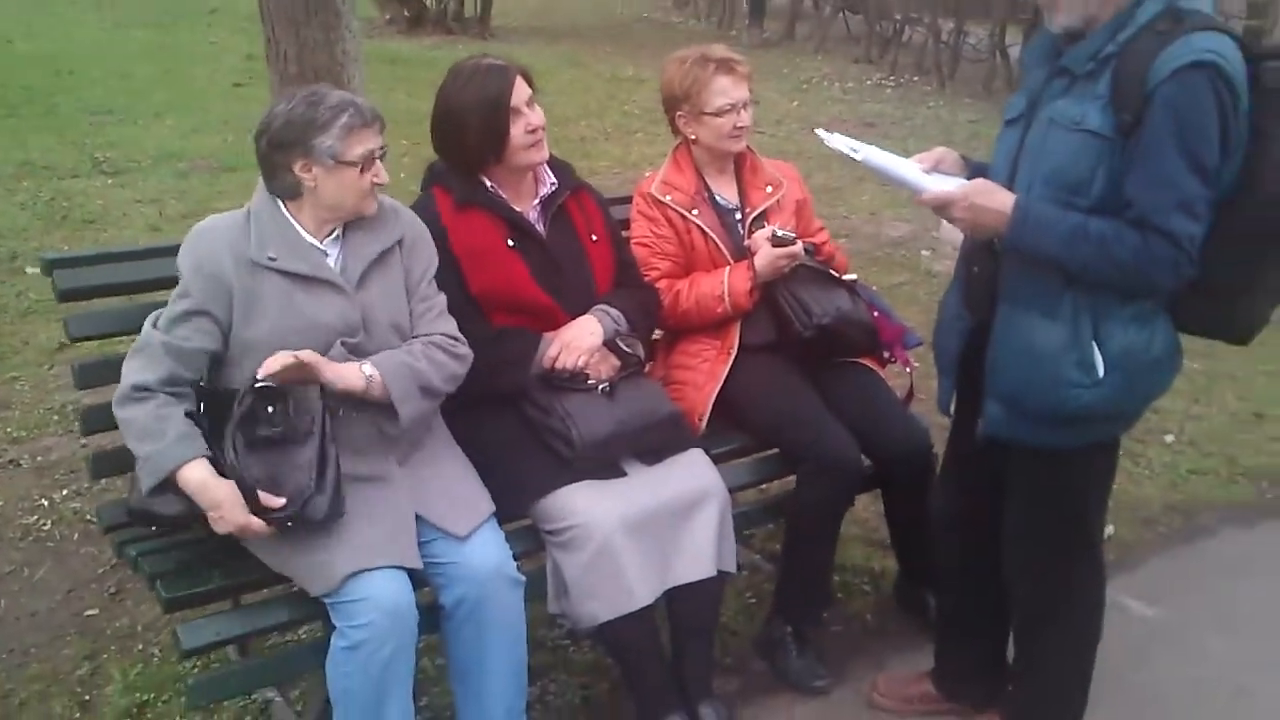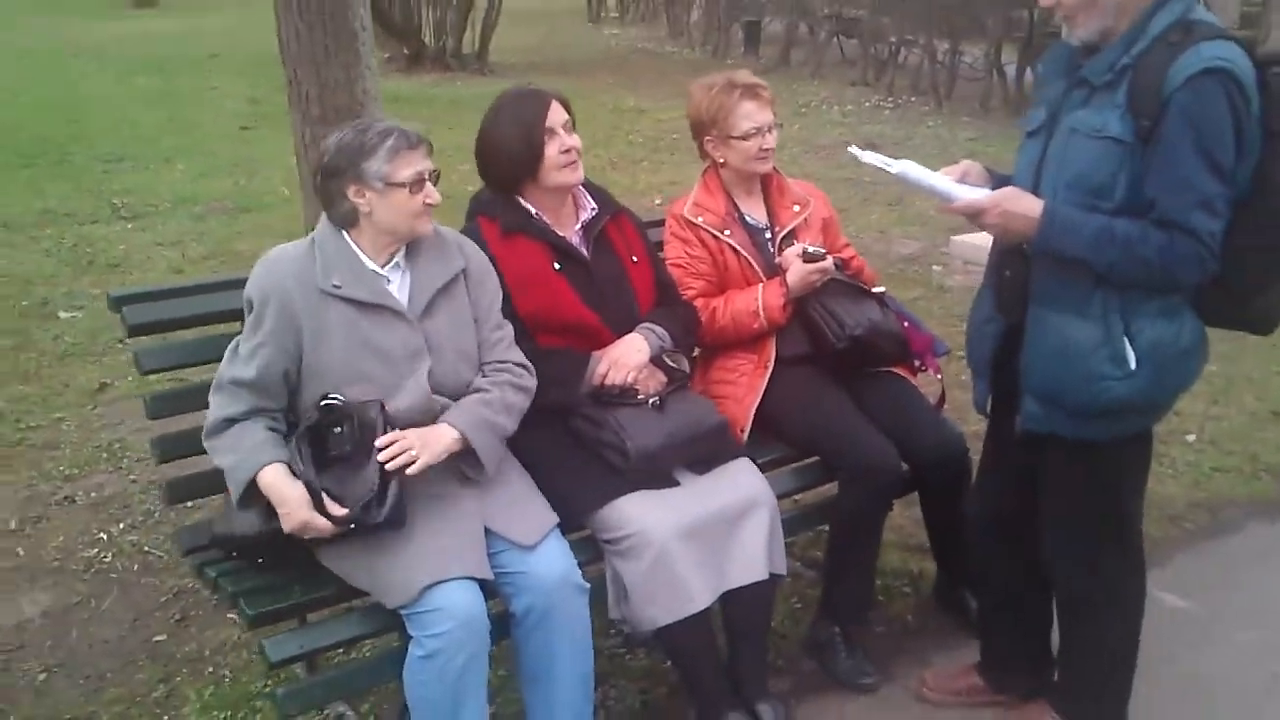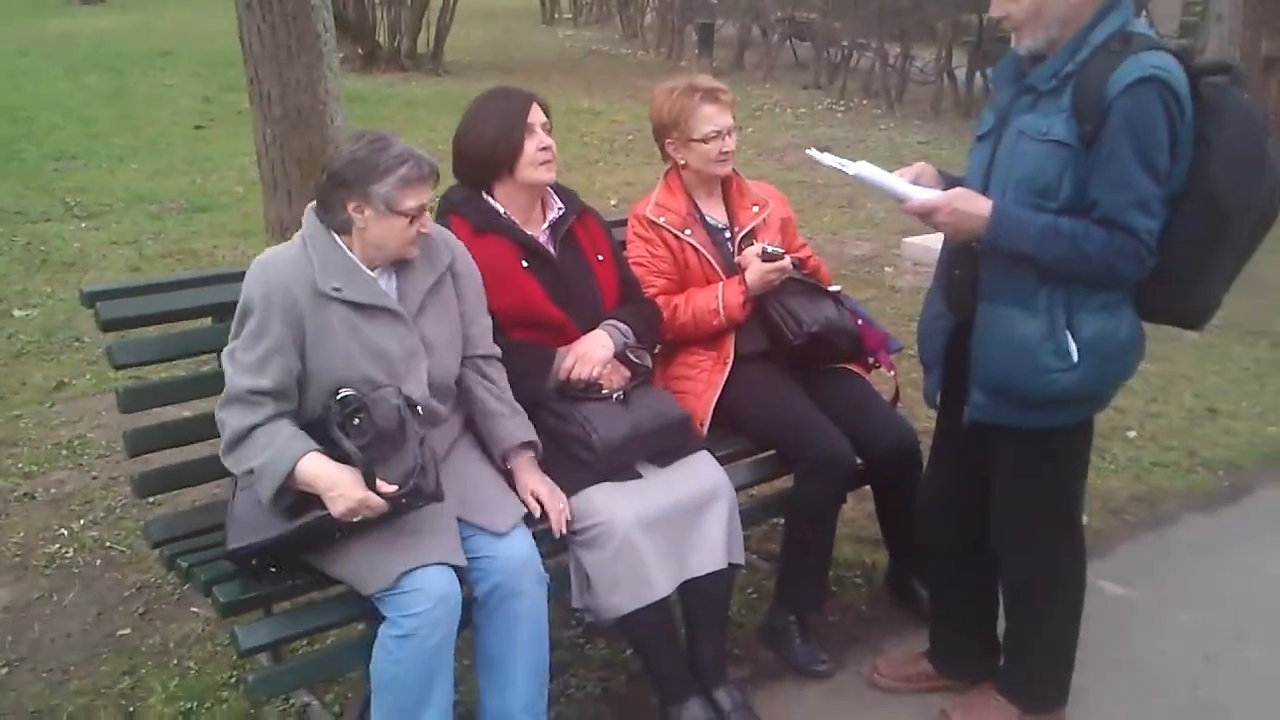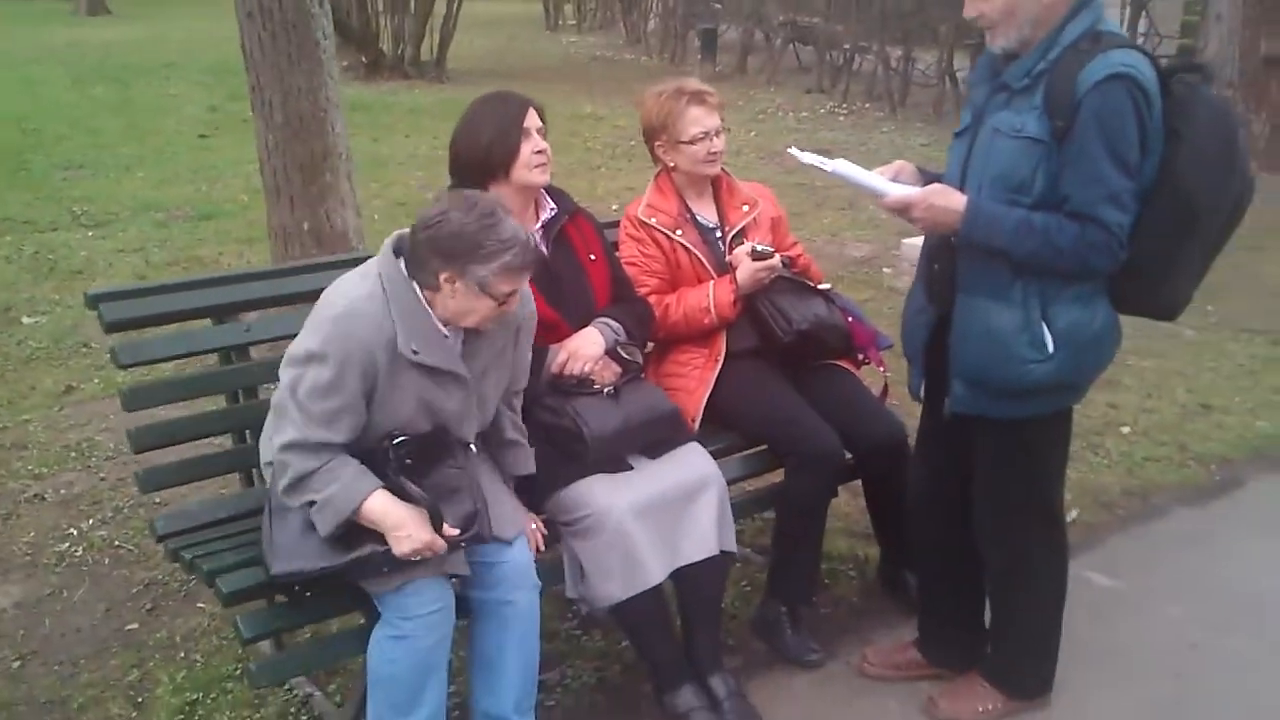
dt=0.4s
person 1, frame 1
left shoulder: (1184, 69)
left elbow: (1164, 254)
left wrist: (1014, 219)
right wrist: (970, 174)
left hip: (1071, 369)
right hip: (995, 344)
left knee: (1049, 558)
right knee: (966, 524)
person 1, frame 2
left shoulder: (1199, 76)
right shoulder: (1079, 60)
left elbow: (1186, 251)
left wrist: (1043, 223)
right wrist: (995, 185)
left hip: (1102, 367)
right hip: (1028, 346)
left knee: (1088, 548)
right knee: (1001, 519)
person 1, frame 3
left shoulder: (1136, 85)
right shoulder: (1027, 70)
left elbow: (1126, 249)
left wrist: (993, 222)
right wrist: (948, 186)
left hip: (1047, 357)
right hip: (978, 340)
left knee: (1032, 533)
right knee: (949, 508)
right ankle: (958, 652)
person 1, frame 4
left shoulder: (1106, 82)
right shoulder: (1005, 67)
left elbow: (1098, 241)
left wrist: (968, 217)
right wrist: (926, 182)
left hip: (1026, 349)
right hip: (961, 333)
left knee: (1015, 520)
right knee: (939, 499)
right ankle: (948, 639)
person 2, frame 1
left shoulder: (575, 195)
right shoulder: (436, 219)
left elbow: (641, 293)
left wrist: (600, 322)
right wrist: (550, 351)
left hip: (601, 387)
right hip: (503, 405)
left knee: (700, 487)
right knee: (595, 518)
person 2, frame 2
left shoulder: (613, 219)
right shoulder: (484, 246)
left elbow: (680, 311)
left wrist: (645, 340)
right wrist: (598, 368)
left hip: (647, 401)
right hip: (555, 423)
left knee: (748, 494)
right knee: (651, 527)
person 2, frame 3
left shoulder: (579, 219)
right shoulder: (455, 242)
left elbow: (643, 308)
left wrist: (610, 336)
right wrist: (563, 363)
left hip: (609, 397)
right hip: (524, 416)
left knee: (708, 486)
right knee: (615, 518)
person 2, frame 4
left shoulder: (573, 221)
left elbow: (636, 306)
left wrist: (602, 332)
right wrist: (556, 360)
left hip: (602, 393)
right hip: (519, 412)
left knee: (698, 476)
right knee: (607, 506)
left ankle: (708, 663)
person 3, frame 1
left shoulder: (781, 179)
right shoulder: (658, 200)
left elbow: (826, 253)
right elbow: (662, 301)
left wrist: (804, 260)
right wrist: (750, 273)
left hip: (804, 334)
right hip: (724, 353)
left knee: (908, 442)
right knee: (835, 457)
left ankle: (921, 581)
right ankle: (789, 626)
person 3, frame 2
left shoulder: (807, 198)
right shoulder: (690, 222)
left elbow: (853, 269)
right elbow: (698, 320)
left wrist: (833, 276)
right wrist: (783, 290)
right hip: (760, 367)
left knee: (944, 446)
right knee: (875, 462)
left ankle: (958, 580)
right ankle: (837, 626)
person 3, frame 3
left shoulder: (766, 200)
right shoulder: (652, 222)
left elbow: (810, 268)
right elbow: (660, 317)
left wrist: (791, 274)
right wrist: (742, 288)
right hip: (719, 363)
left knee: (896, 440)
right knee: (830, 454)
left ankle: (911, 570)
right ankle: (791, 614)
person 3, frame 4
left shoulder: (757, 199)
right shoulder: (644, 223)
left elbow: (801, 266)
right elbow: (652, 315)
left wrist: (779, 273)
right wrist: (733, 286)
right hip: (711, 360)
left knee: (885, 434)
right knee: (818, 448)
left ankle: (900, 563)
right ankle: (782, 607)
person 4, frame 1
left shoulder: (398, 228)
right shoulder: (221, 251)
left elbow: (447, 351)
right elbow: (148, 389)
left wrist: (348, 375)
right wrist: (207, 486)
left hip: (408, 445)
left knee: (489, 573)
right knee: (380, 602)
person 4, frame 2
left shoulder: (459, 257)
right shoulder: (287, 279)
left elbow: (510, 375)
right elbow: (240, 409)
left wrist: (448, 434)
right wrist: (278, 485)
left hip: (470, 465)
left knee: (555, 581)
right knee: (453, 611)
person 4, frame 3
left shoulder: (443, 254)
right shoulder: (282, 280)
left elbow: (479, 364)
right elbow: (250, 415)
left wrist: (520, 458)
right wrist: (320, 475)
left hip: (445, 454)
right hip: (350, 485)
left knee: (516, 566)
right knee: (428, 593)
person 4, frame 4
left shoulder: (510, 305)
right shoulder: (353, 320)
left elbow: (503, 403)
right elbow: (301, 455)
left wrist: (508, 494)
right wrist: (390, 515)
right hip: (353, 486)
left knee: (513, 569)
right knee: (421, 597)
